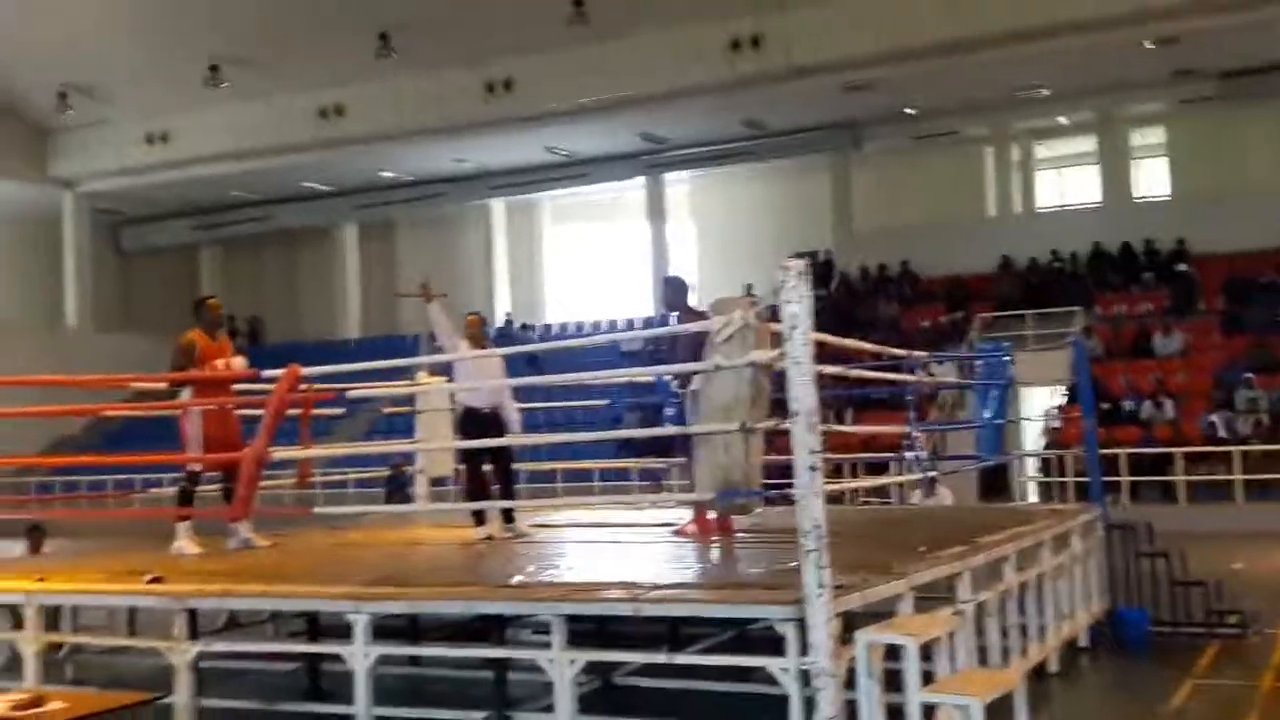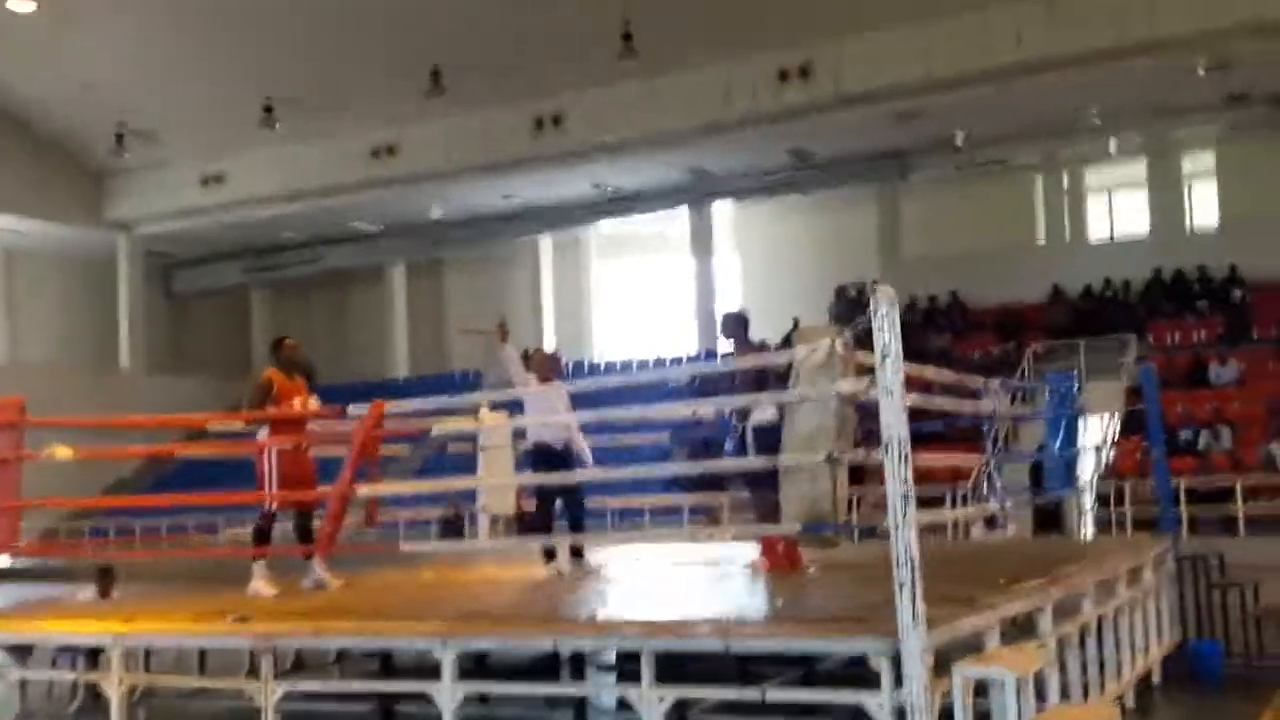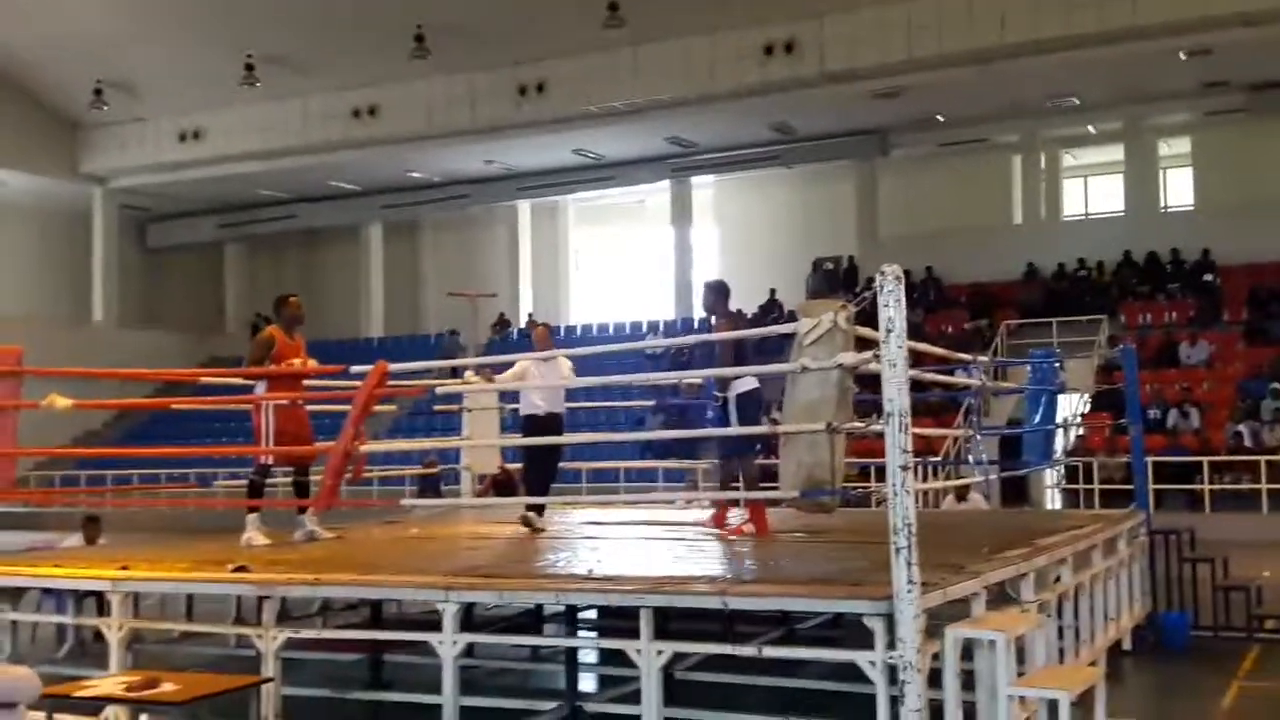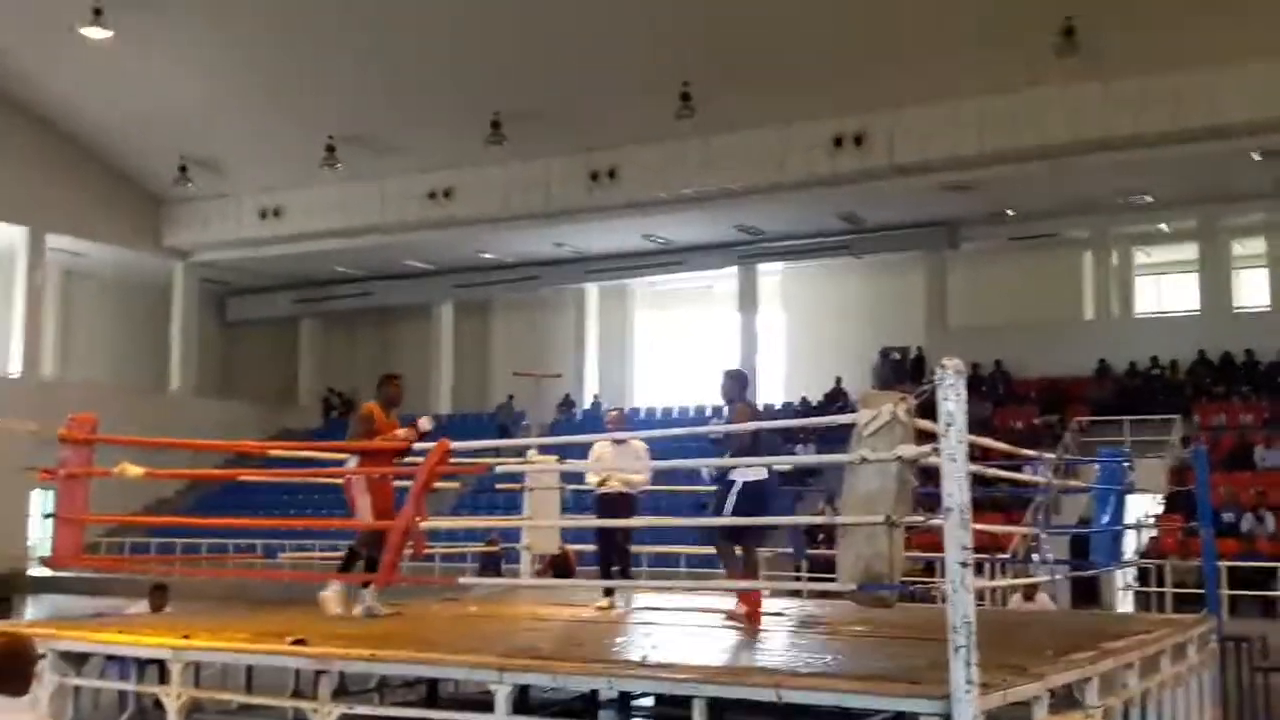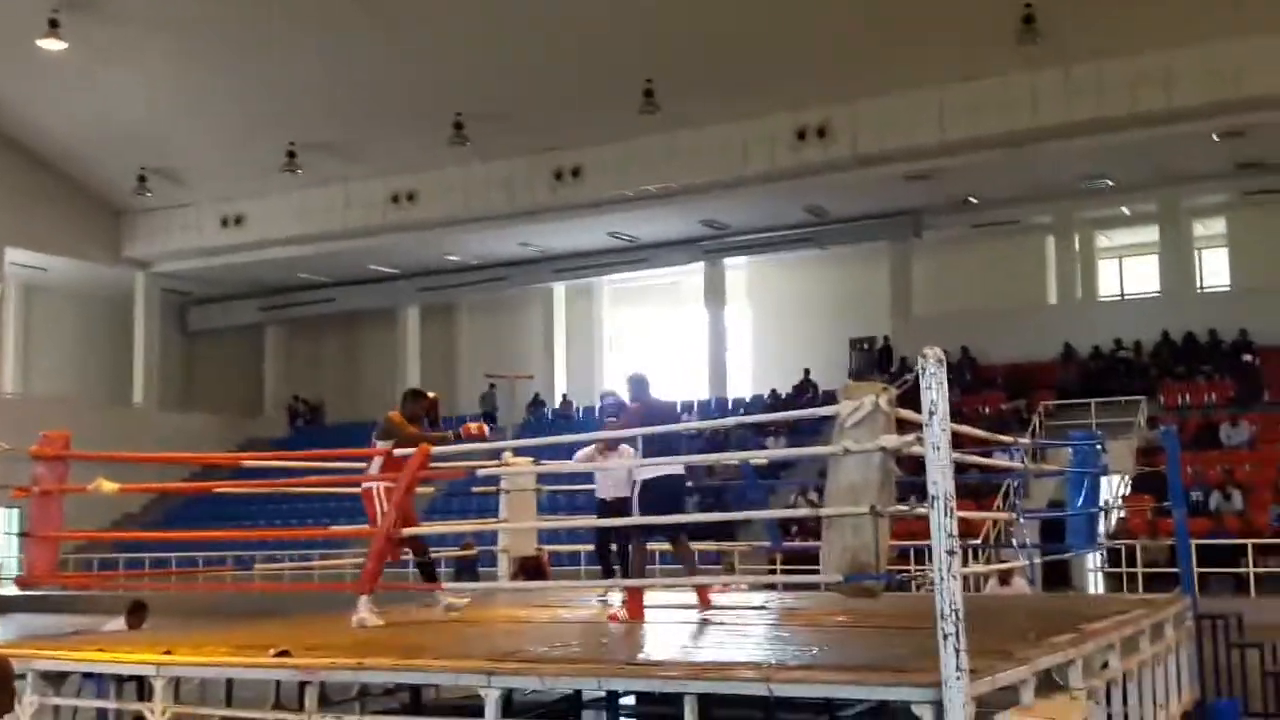
dt=0.7s
person 1, frame 1
left shoulder: (226, 341)
right shoulder: (189, 341)
left wrist: (237, 370)
right wrist: (204, 373)
left hip: (224, 408)
right hip: (198, 409)
left knee: (232, 467)
right knee: (194, 469)
left ankle: (240, 530)
right ankle: (182, 535)
person 1, frame 2
left shoulder: (302, 381)
right shoulder: (268, 379)
right elbow: (250, 414)
left wrist: (312, 409)
right wrist: (280, 411)
left hip: (299, 446)
right hip: (275, 447)
left knee: (306, 507)
right knee: (270, 508)
left ankle: (315, 570)
right ankle: (259, 574)
person 1, frame 3
left shoulder: (299, 340)
right shoulder: (268, 337)
right elbow: (248, 370)
left wrist: (309, 368)
right wrist: (280, 368)
left hip: (295, 404)
right hip: (271, 404)
left knee: (303, 461)
right knee: (265, 462)
left ankle: (307, 523)
right ankle: (252, 526)
person 1, frame 4
left shoulder: (393, 418)
right shoulder: (366, 412)
left elbow: (395, 453)
right elbow: (355, 444)
left wrist: (414, 435)
right wrist: (390, 440)
left hip: (383, 480)
right hip: (362, 478)
left knee: (381, 537)
right knee: (367, 533)
left ankle: (367, 599)
right ankle: (334, 589)
person 1, frame 5
left shoulder: (411, 426)
right shoulder: (391, 422)
left elbow: (431, 444)
right elbow: (421, 439)
left wrist: (434, 417)
right wrist: (458, 435)
left hip: (397, 489)
right hip: (379, 489)
left knee: (418, 542)
left ankle: (439, 597)
right ankle: (363, 608)
person 2, frame 1
left shoulder: (686, 320)
right shoulder: (697, 318)
left elbow: (685, 360)
left wrist: (680, 388)
left hip: (693, 390)
left knee: (694, 452)
left ankle: (701, 518)
right ankle: (722, 516)
person 2, frame 2
left shoulder: (743, 353)
right shoulder: (759, 350)
left elbow: (743, 390)
left wrist: (737, 422)
left hip: (754, 422)
right hip: (768, 418)
left knee: (760, 486)
right knee: (770, 484)
person 2, frame 3
left shoulder: (723, 324)
right shoulder: (734, 320)
left elbow: (726, 365)
left wrist: (718, 397)
left hip: (737, 393)
right hip: (745, 391)
left knee: (742, 456)
right knee: (727, 454)
left ankle: (758, 520)
right ankle: (719, 515)
person 2, frame 4
left shoulder: (739, 409)
right shoulder: (747, 409)
left elbow: (742, 445)
left wrist: (722, 466)
left hip: (743, 481)
right hip: (755, 480)
left knee: (722, 539)
right knee: (748, 544)
left ankle: (746, 597)
right ankle: (750, 608)
person 2, frame 5
left shoulder: (636, 409)
right shoulder: (670, 407)
left wrist: (620, 420)
left hip: (652, 477)
right hip: (676, 474)
left knee: (638, 539)
right knee: (677, 535)
left ankle: (632, 606)
right ankle: (701, 592)
person 3, frame 1
left shoulder: (495, 358)
right shoulder: (458, 349)
left elbow: (505, 394)
right elbow: (442, 329)
left wrist: (514, 425)
right wrist: (431, 301)
left hip: (494, 418)
right hip: (471, 418)
left knee: (504, 469)
right knee: (474, 472)
left ankle: (509, 521)
right ankle: (481, 524)
person 3, frame 2
left shoulder: (562, 392)
right shoulder: (528, 386)
left elbow: (573, 428)
right elbow: (513, 364)
left wrist: (586, 458)
right wrist: (504, 341)
left hip: (563, 453)
right hip: (541, 453)
left knee: (576, 504)
right knee: (545, 508)
left ankle: (577, 557)
right ankle: (551, 560)
person 3, frame 3
left shoulder: (563, 363)
right shoulder: (525, 363)
left elbow: (571, 380)
right elbow: (507, 378)
left wrist: (568, 379)
right wrist: (492, 379)
left hip: (554, 420)
right hip: (532, 419)
left knee: (549, 469)
right knee: (531, 466)
left ankle: (536, 513)
right ankle: (531, 512)
person 3, frame 4
left shoulder: (638, 447)
right shoulder: (598, 447)
left elbow: (645, 477)
right elbow: (589, 475)
left wrist: (626, 478)
right wrist: (597, 480)
left hip: (625, 500)
right hip: (604, 499)
left knee: (620, 543)
right knee: (604, 547)
right ankle: (608, 594)
person 3, frame 5
left shoulder: (628, 452)
right shoulder: (596, 451)
right elbow: (576, 460)
left wrist: (635, 501)
right wrist: (595, 449)
left hip: (622, 502)
right hip: (602, 503)
left knee: (622, 545)
right knee: (601, 546)
right ankle: (608, 579)
